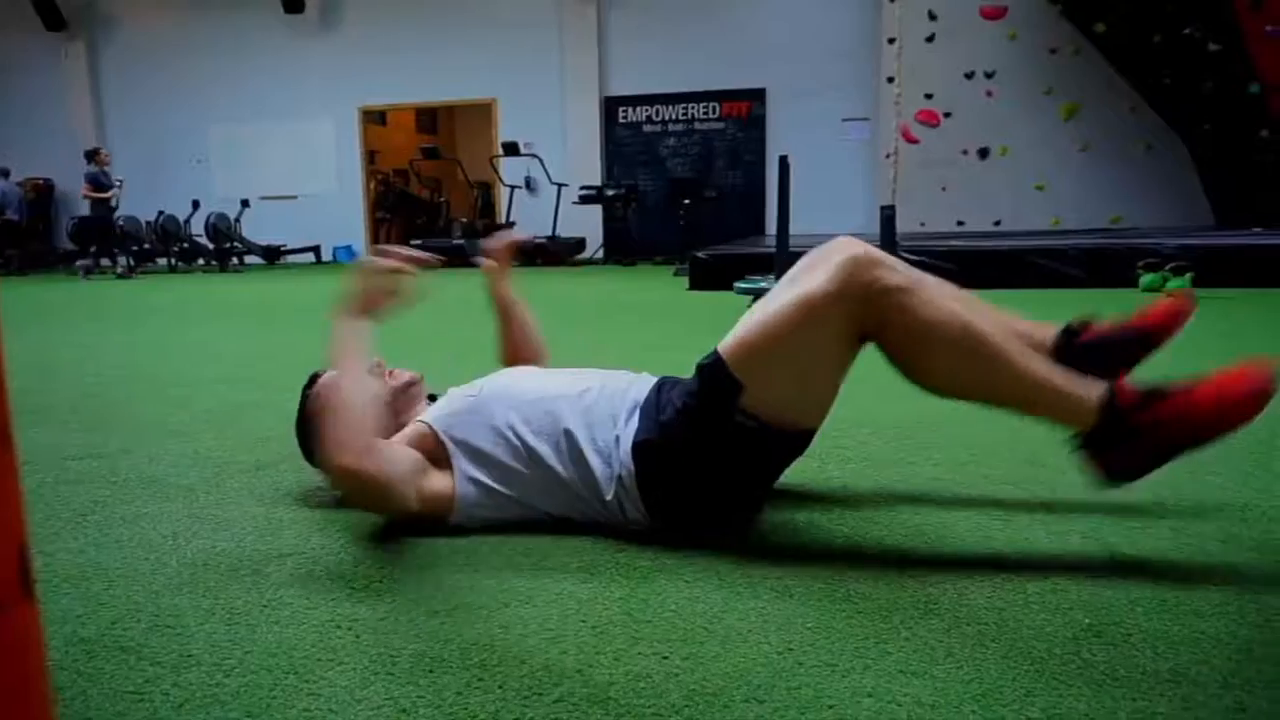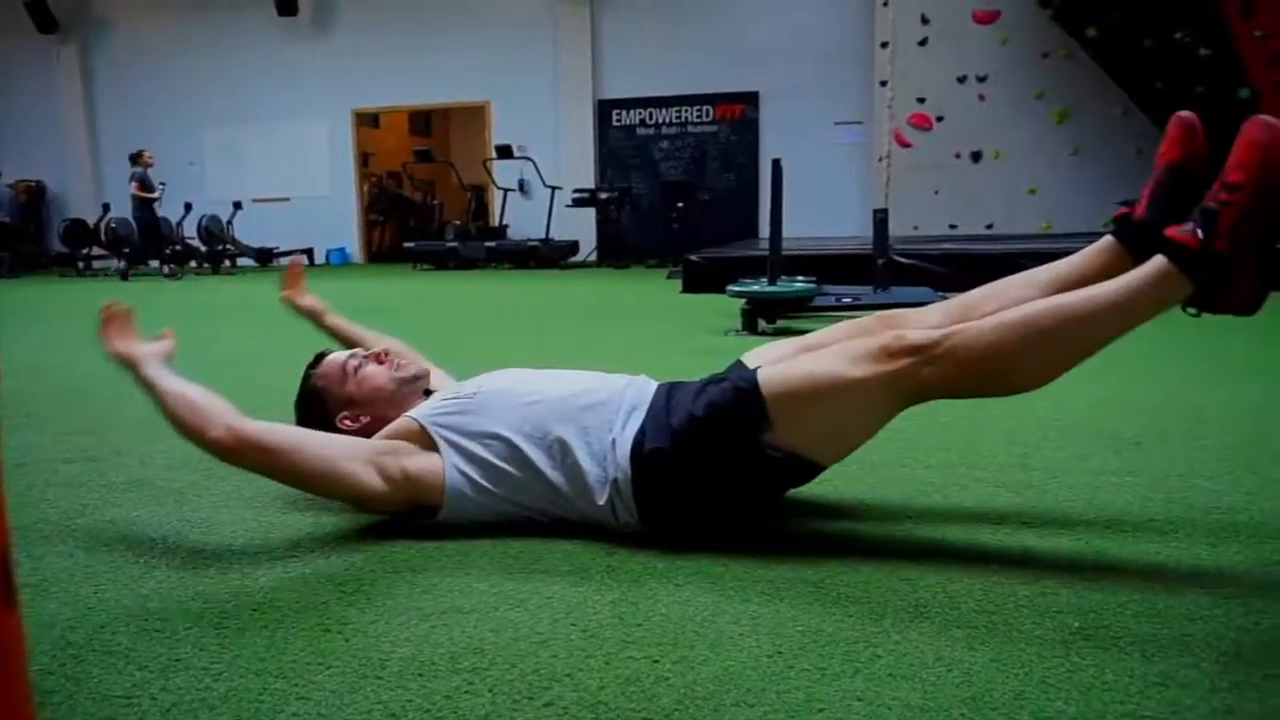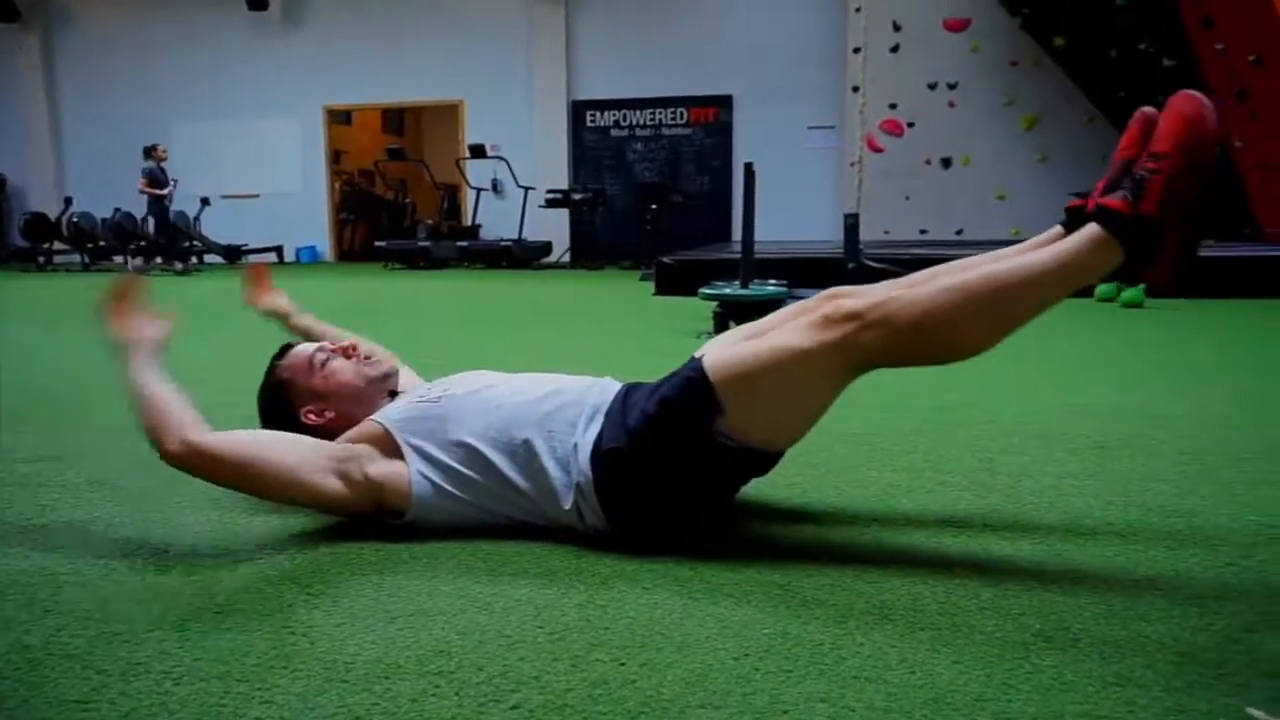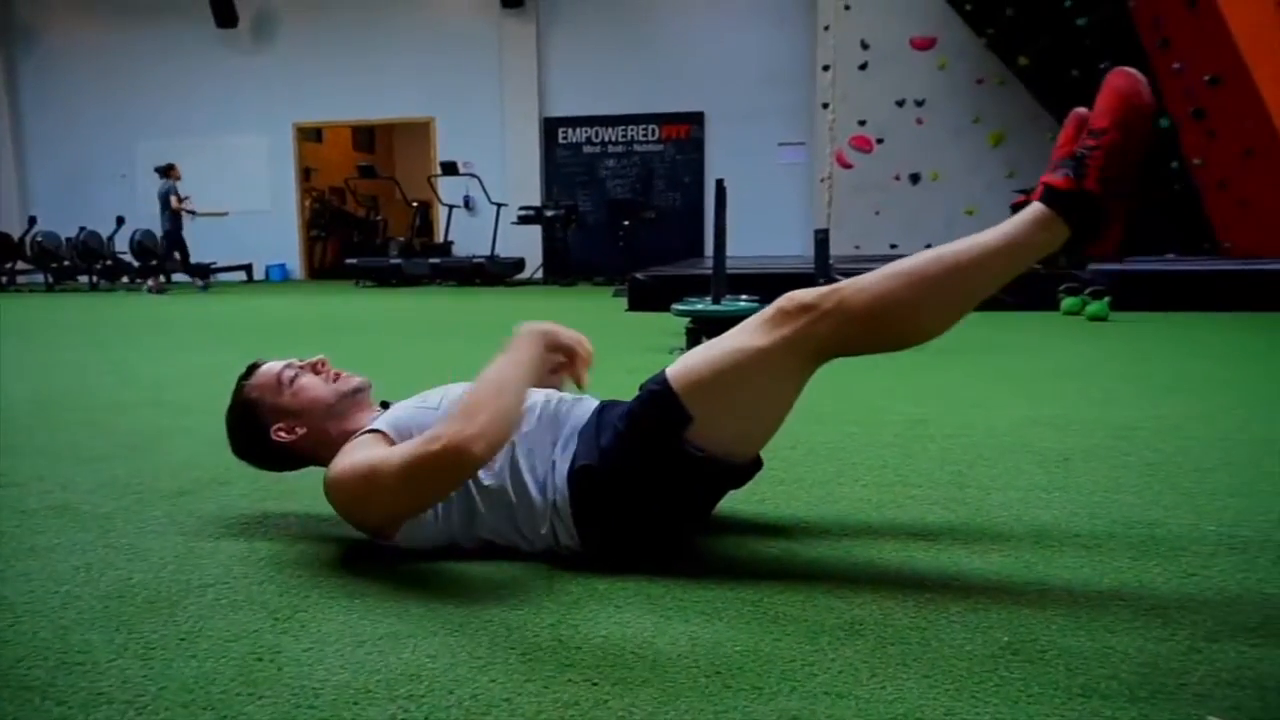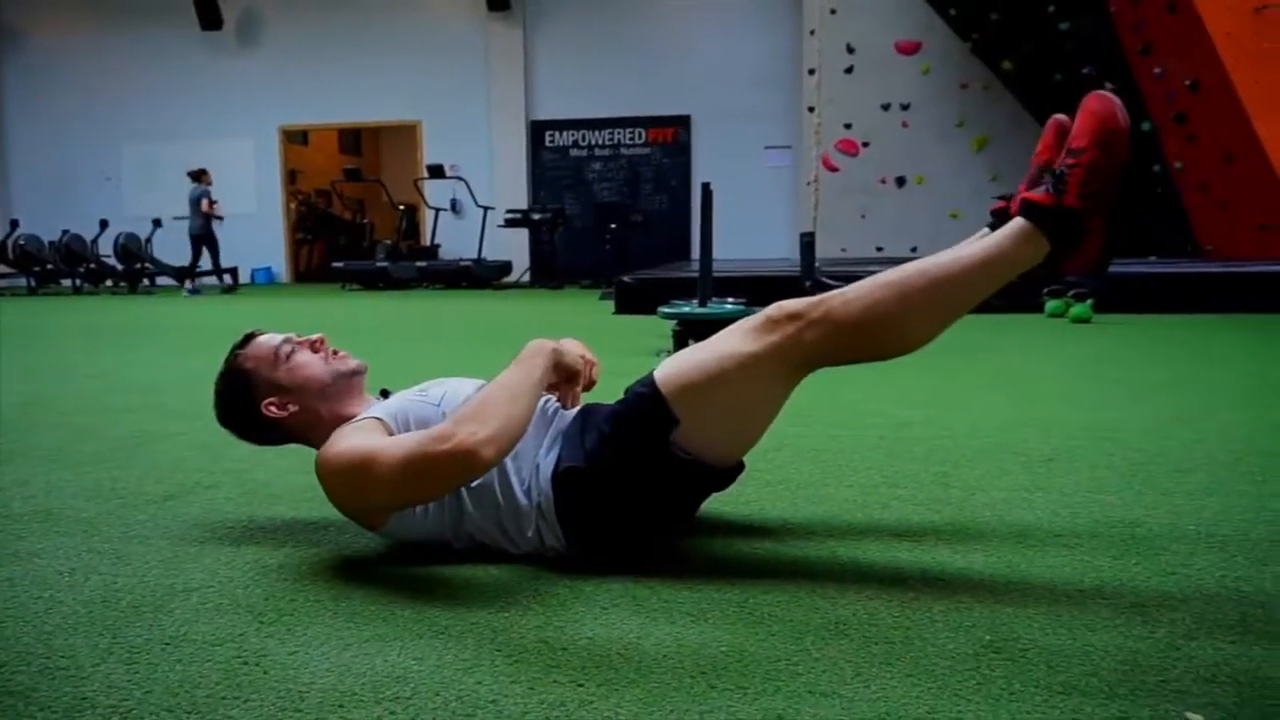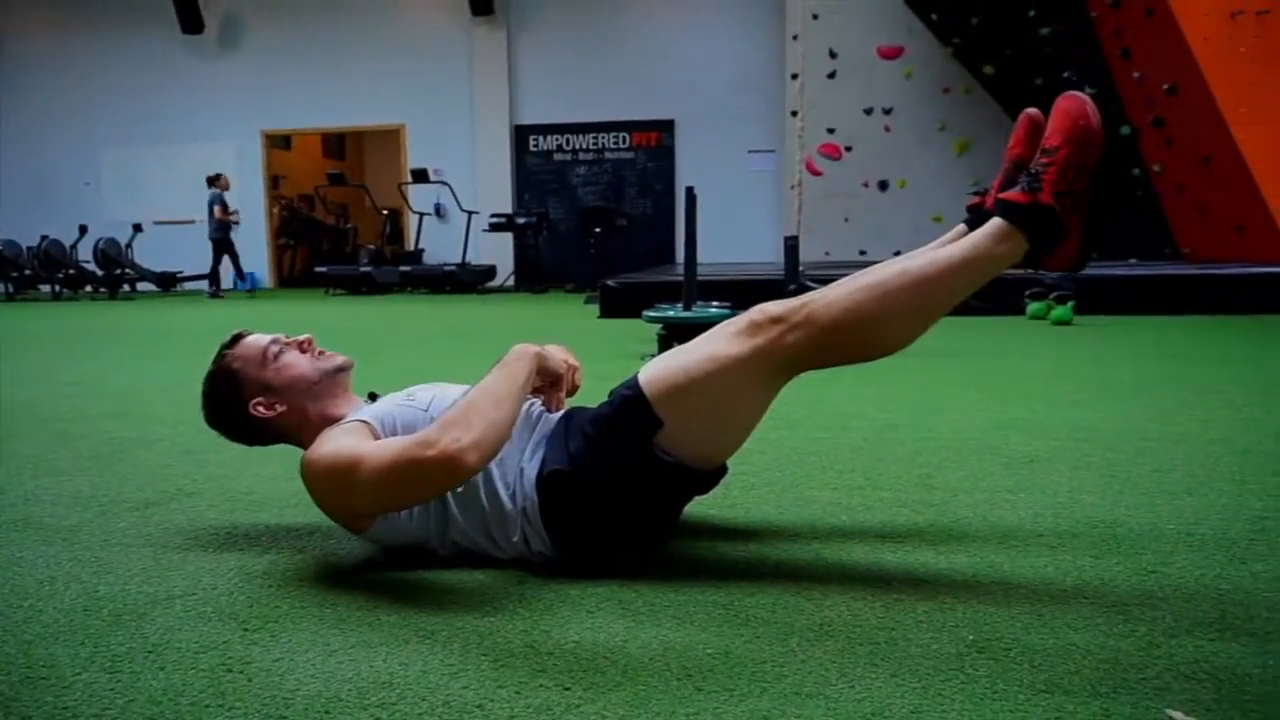
dt=0.5s
person 1, frame 1
left shoulder: (455, 417)
right shoulder: (413, 471)
left elbow: (540, 378)
right elbow: (350, 463)
left wrist: (501, 286)
right wrist: (352, 317)
left hip: (676, 426)
right hip: (680, 464)
left knee: (849, 269)
right knee: (861, 276)
left ankle: (1073, 355)
right ankle: (1110, 421)
person 1, frame 2
left shoulder: (446, 408)
right shoulder: (393, 466)
left elbow: (392, 360)
right elbow: (239, 434)
left wrist: (318, 308)
right wrist: (152, 368)
left hip: (684, 422)
right hip: (674, 465)
left knee: (903, 328)
right knee: (914, 358)
left ankle: (1135, 247)
person 1, frame 3
left shoulder: (409, 412)
right shoulder: (360, 463)
left elbow: (367, 363)
right elbow: (197, 446)
left wrist: (287, 313)
right wrist: (142, 355)
left hip: (643, 428)
right hip: (637, 465)
left knee: (845, 306)
right knee: (855, 324)
left ankle: (1087, 231)
right ankle: (1113, 239)
person 1, frame 4
left shoulder: (399, 427)
right shoulder: (356, 478)
left elbow: (507, 409)
right elbow: (470, 447)
left wrist: (543, 358)
right wrist: (528, 339)
left hip: (619, 457)
right hip: (613, 488)
left knee: (811, 316)
right knee: (806, 317)
left ankle: (1047, 213)
right ankle: (1061, 212)
person 1, frame 5
left shoulder: (392, 417)
right shoulder: (348, 459)
right elbow: (472, 447)
left wrist: (551, 370)
right wrist: (538, 354)
left hip: (604, 455)
right hip: (599, 487)
left knee: (799, 322)
right knee: (797, 327)
left ankle: (1020, 227)
right ankle: (1043, 229)
person 1, frame 6
left shoulder: (378, 418)
right shoulder: (333, 463)
right elbow: (454, 454)
left wrist: (539, 373)
right wrist: (518, 358)
left hip: (588, 458)
right hip: (583, 491)
left knee: (782, 321)
right knee: (781, 330)
left ankle: (991, 226)
right ankle: (1023, 229)
